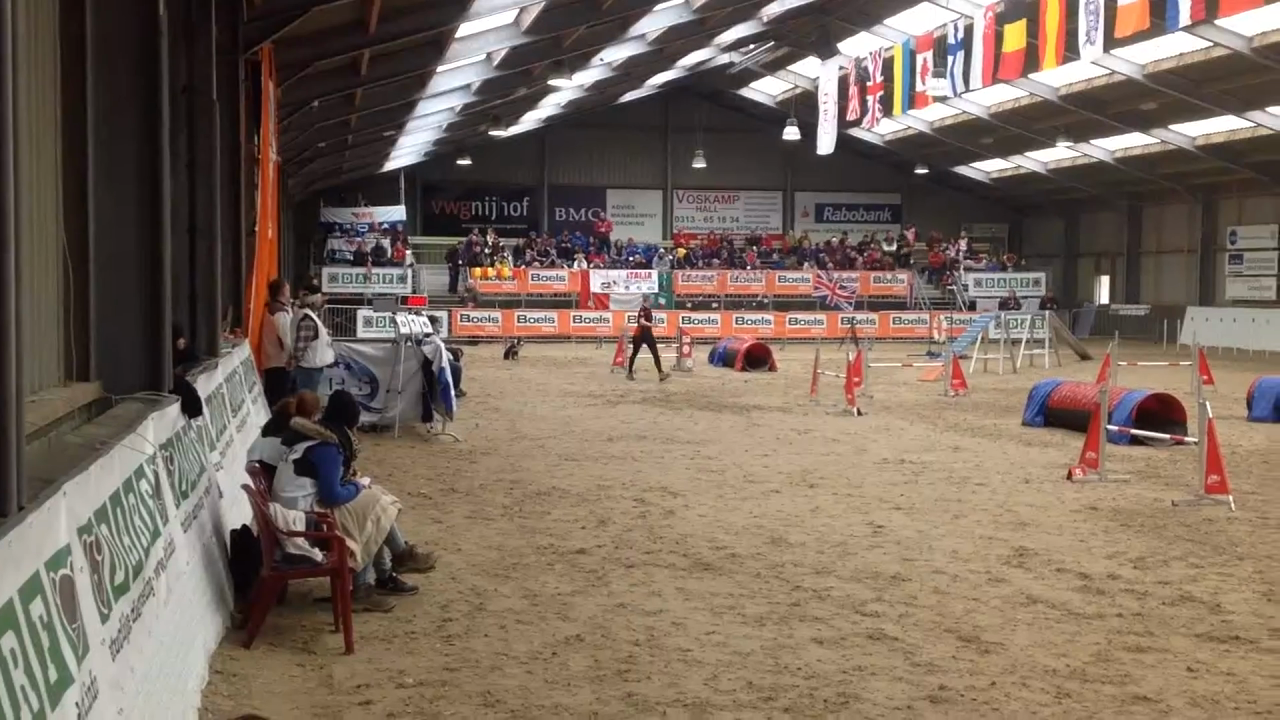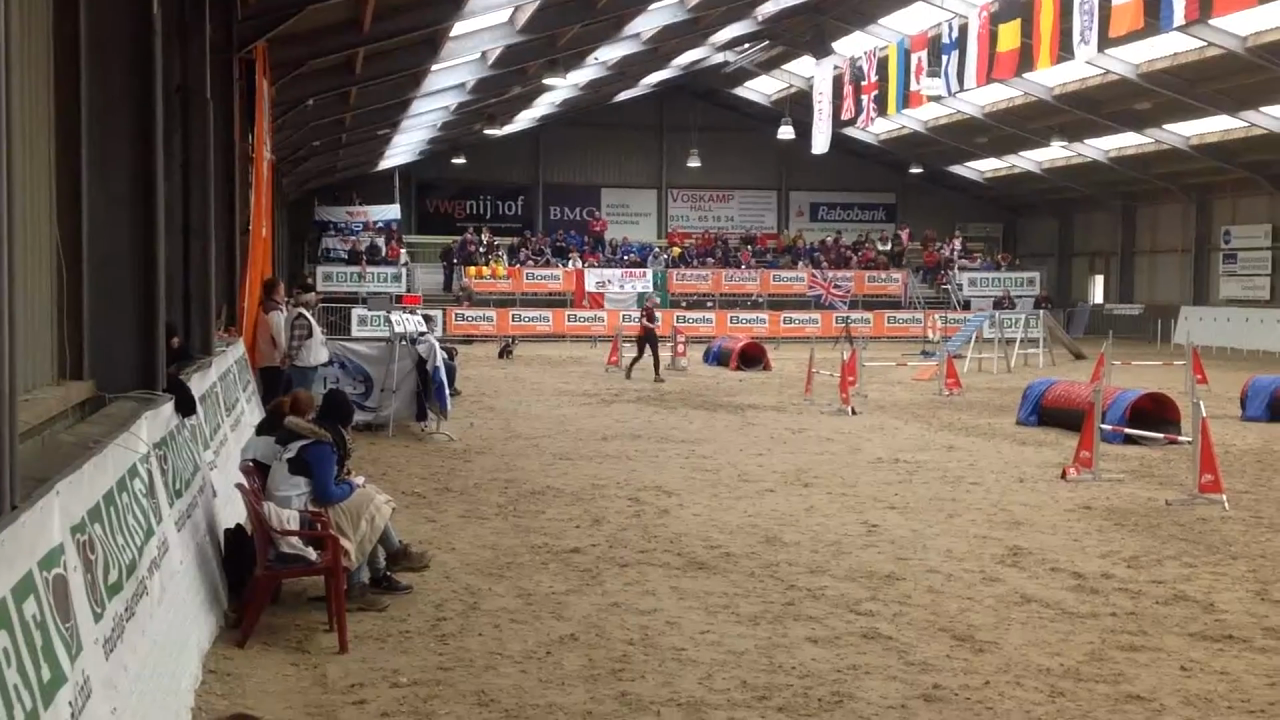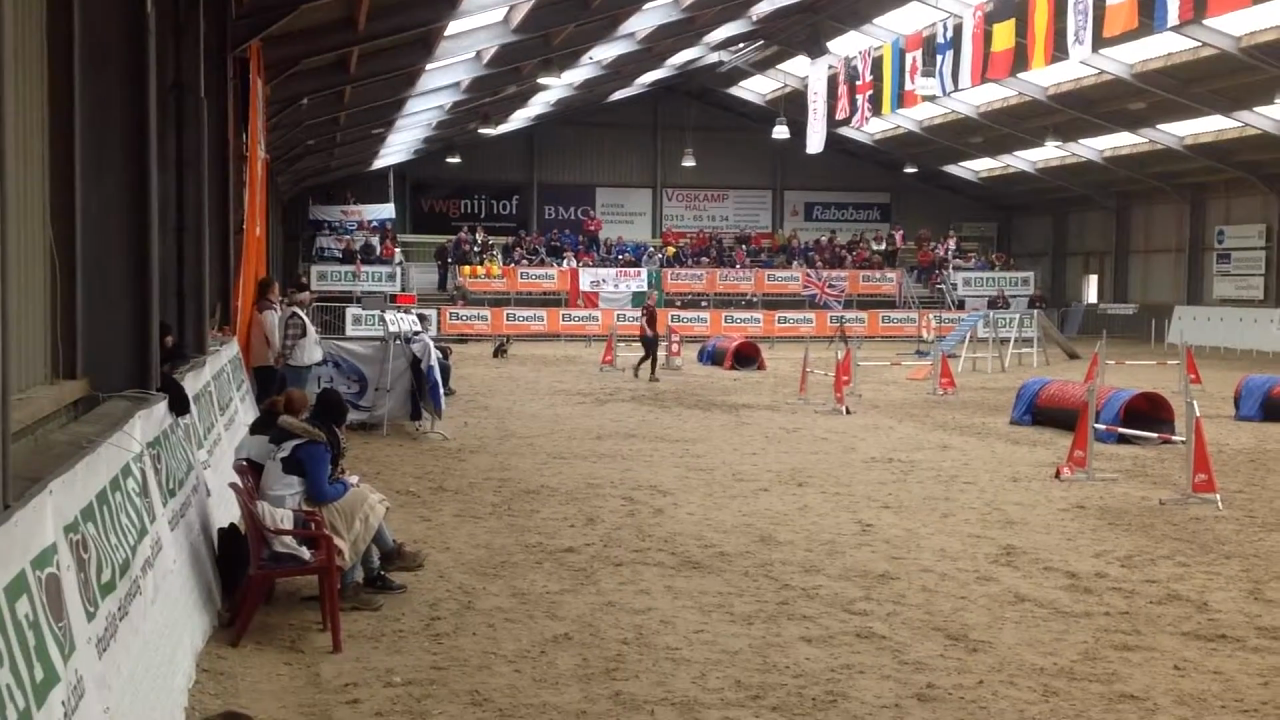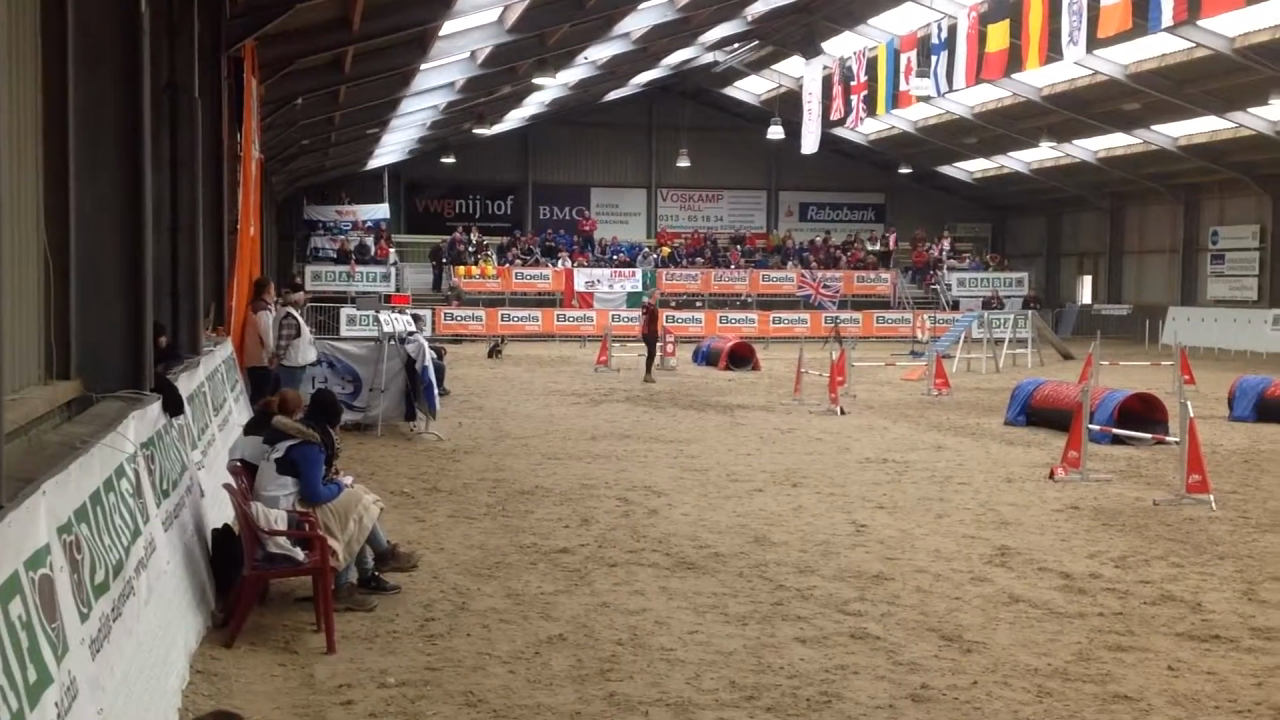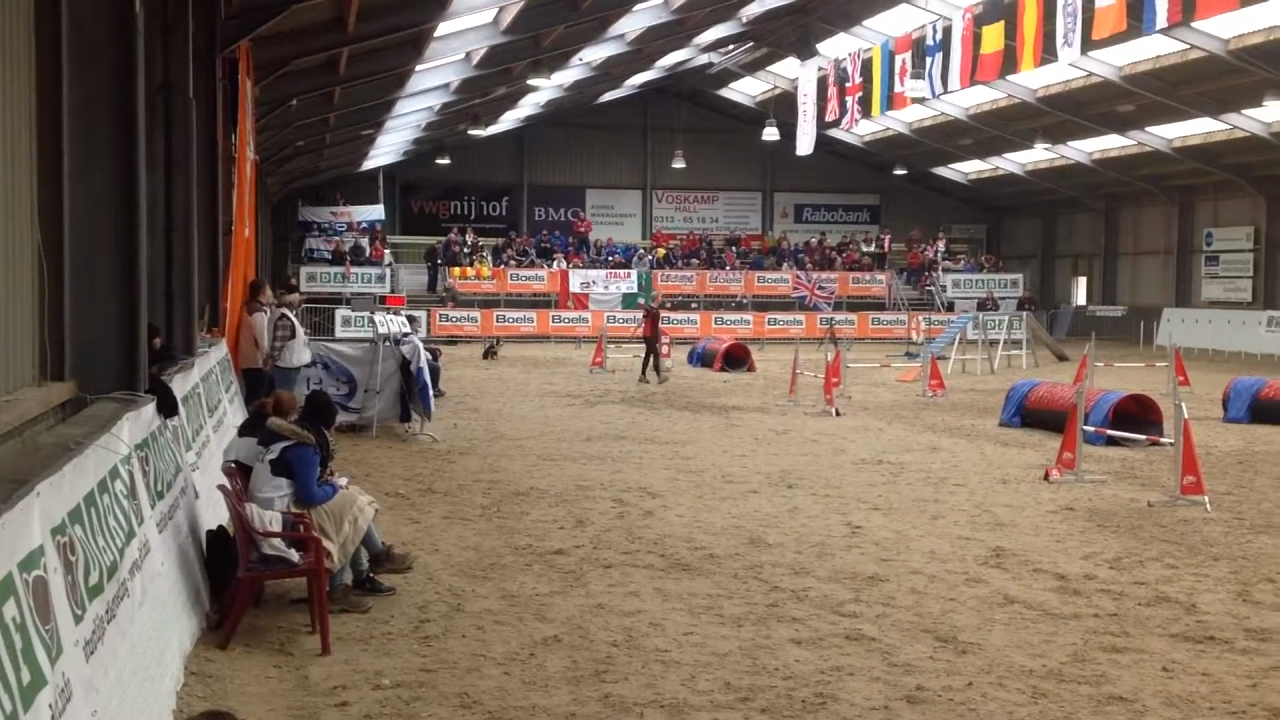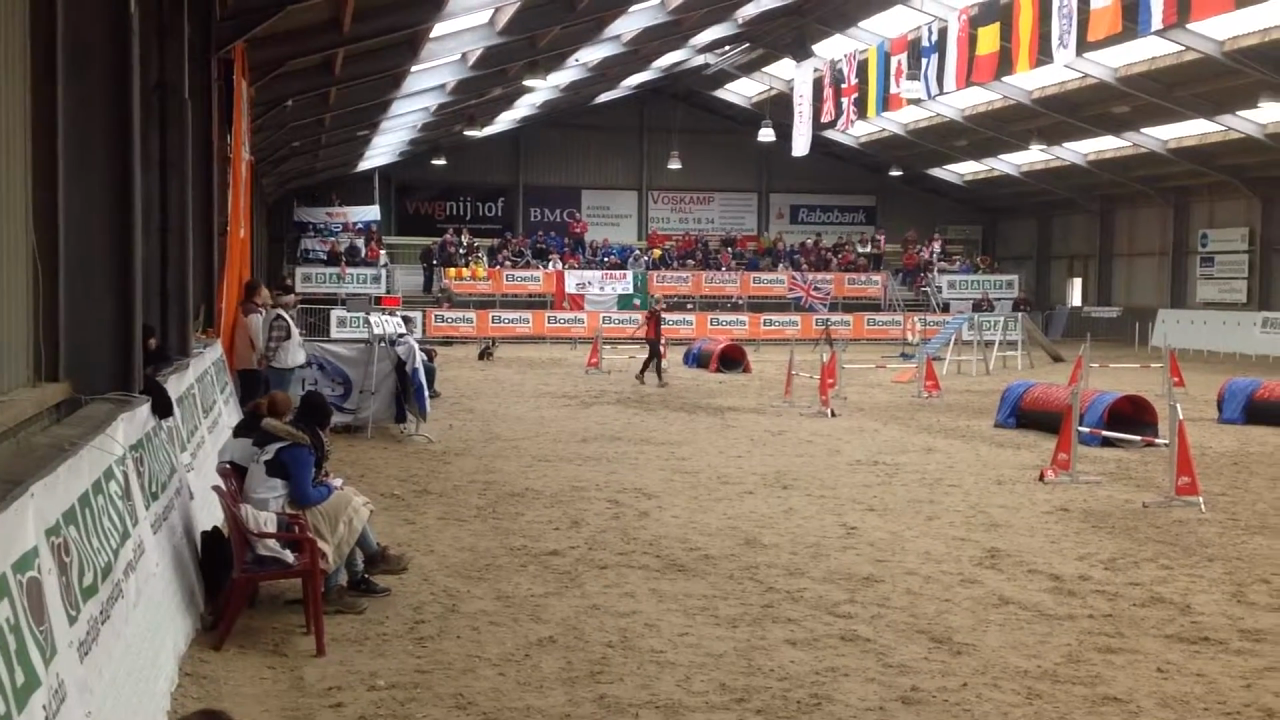
dt=0.1s
person 1, frame 1
left shoulder: (317, 434)
right shoulder: (327, 447)
right elbow: (333, 496)
left wrist: (351, 482)
right wrist: (357, 486)
left hip: (301, 503)
right hip: (306, 512)
left knee: (371, 509)
right knee: (377, 509)
left ankle: (384, 578)
right ankle: (401, 556)
person 1, frame 2
left shoulder: (311, 433)
right shoulder: (321, 446)
right elbow: (327, 495)
left wrist: (346, 482)
right wrist: (352, 485)
left hip: (295, 502)
right hip: (299, 512)
left knee: (366, 512)
right knee: (371, 508)
left ankle: (378, 577)
right ankle: (395, 555)
person 1, frame 3
left shoulder: (304, 431)
right shoulder: (315, 445)
right elbow: (321, 494)
left wrist: (340, 481)
right wrist: (346, 484)
left hip: (289, 501)
right hip: (294, 510)
left knee: (360, 503)
right knee: (365, 506)
left ankle: (372, 577)
right ankle: (389, 555)
person 1, frame 4
left shoulder: (299, 432)
right shoulder: (309, 446)
right elbow: (315, 495)
left wrist: (335, 483)
right wrist: (340, 485)
left hip: (283, 502)
right hip: (287, 512)
left knee: (354, 502)
right knee: (359, 508)
left ankle: (366, 578)
right ankle: (384, 555)
person 1, frame 5
left shoulder: (292, 434)
right shoulder: (304, 447)
right elbow: (309, 496)
left wrist: (328, 483)
right wrist: (335, 487)
left hip: (277, 505)
right hip: (282, 513)
left knee: (349, 511)
right knee: (353, 508)
left ankle: (360, 578)
right ankle: (379, 557)
person 1, frame 6
left shoulder: (288, 434)
right shoulder: (299, 448)
right elbow: (304, 497)
left wrist: (323, 484)
right wrist: (330, 487)
left hip: (272, 505)
right hip: (277, 514)
left knee: (345, 517)
right knee: (348, 509)
left ankle: (356, 579)
right ankle: (374, 557)
